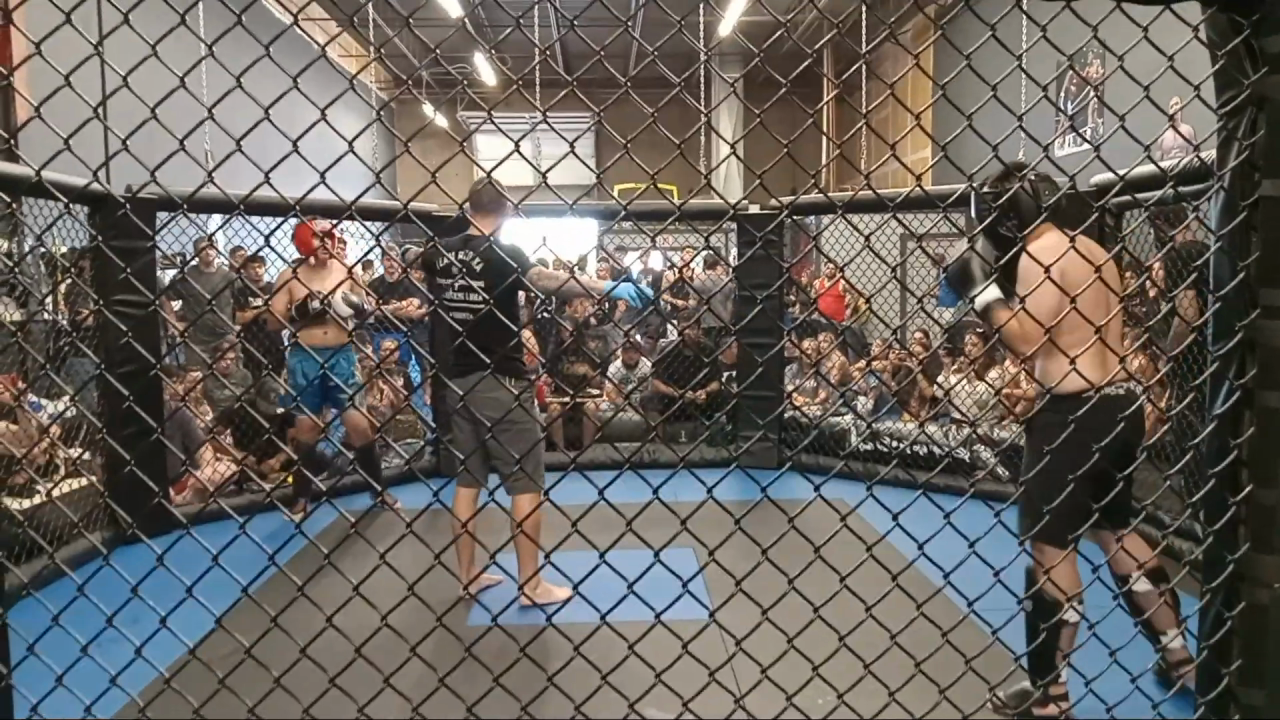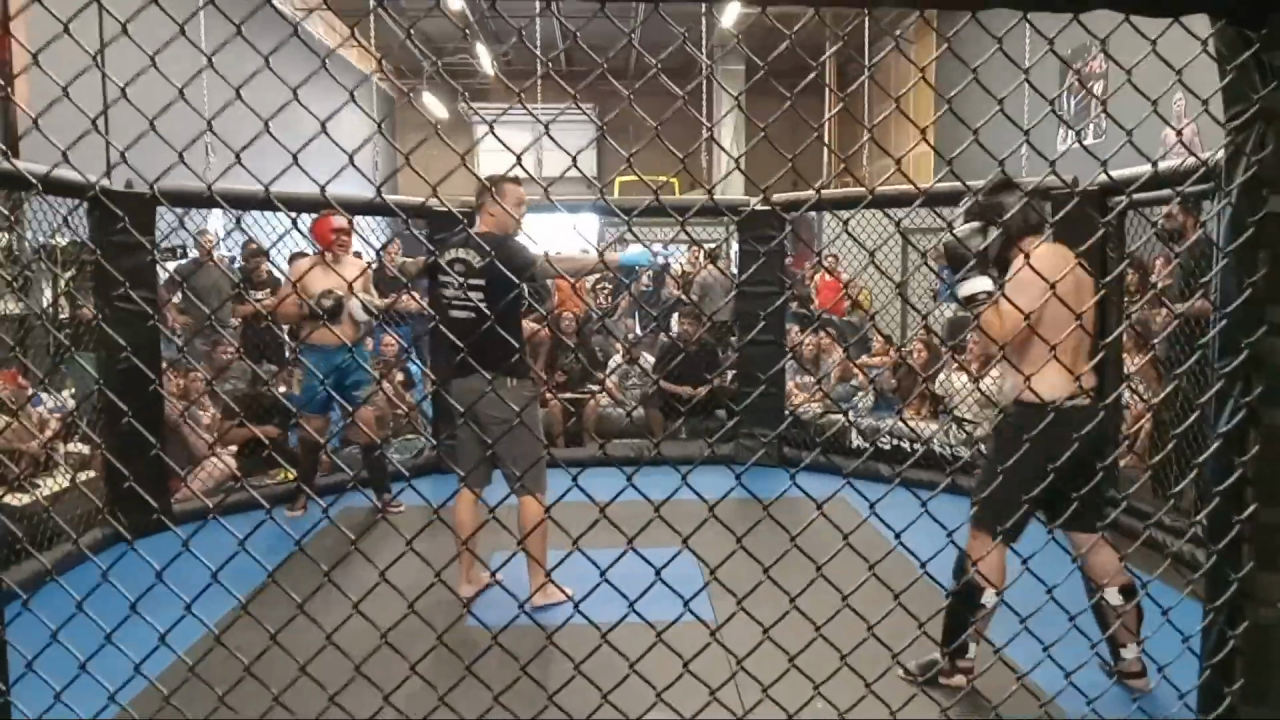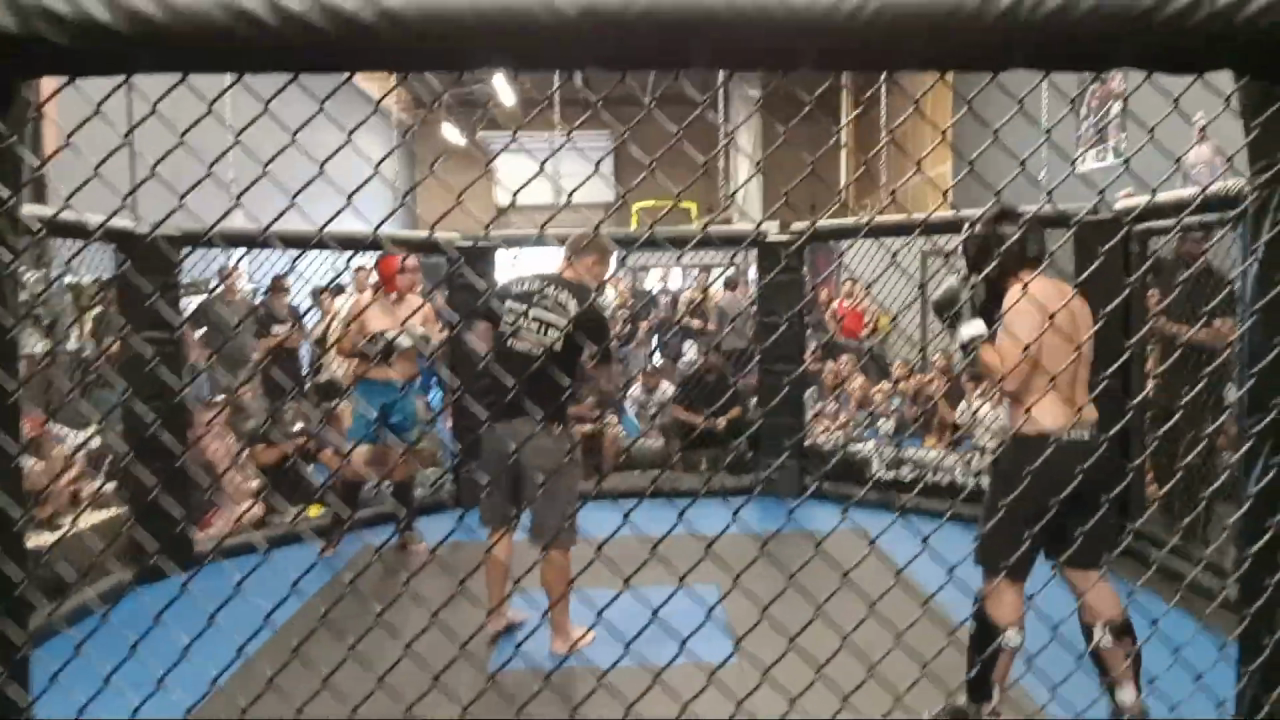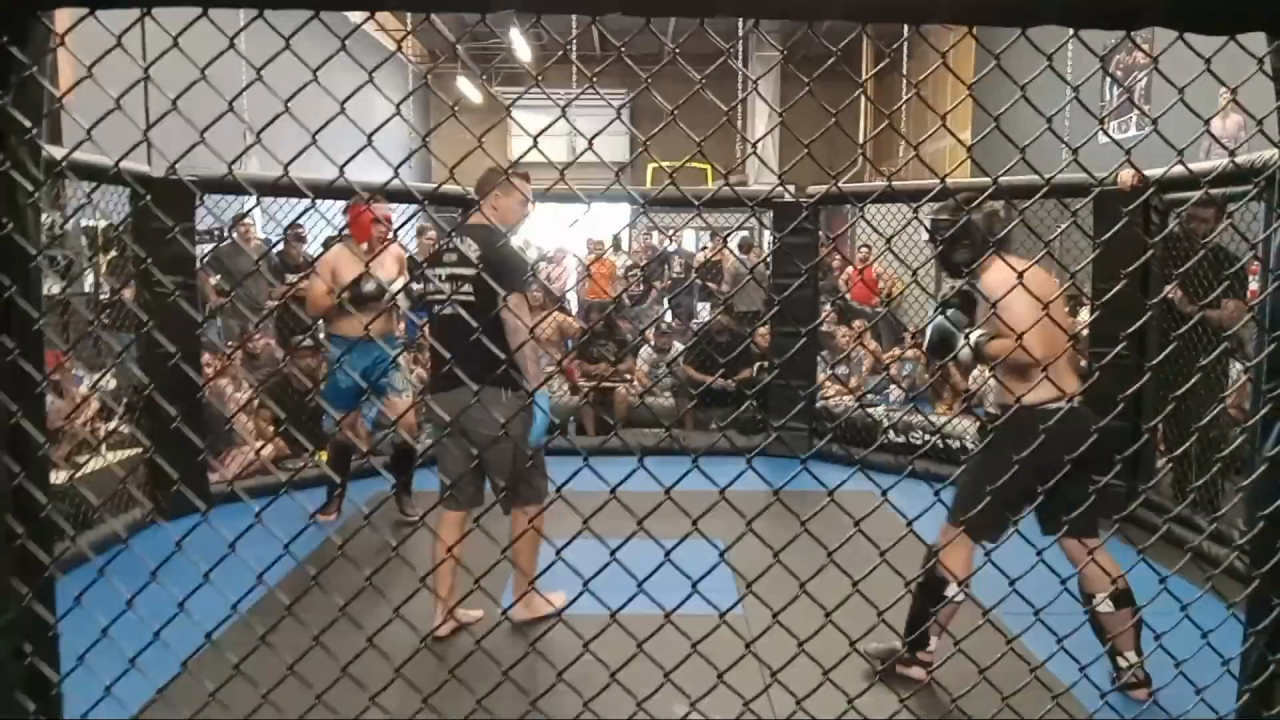
dt=0.7s
person 1, frame 1
left shoulder: (1040, 252)
right shoulder: (1093, 250)
left elbow: (1028, 341)
left wrist: (983, 291)
right wrist: (1002, 284)
left hip: (1074, 413)
right hip: (1120, 405)
left knee: (1050, 547)
right knee: (1115, 530)
right ankle: (1176, 653)
person 1, frame 2
left shoulder: (1033, 261)
right shoulder: (1068, 260)
left elbow: (1004, 338)
left wrist: (974, 280)
right wrist: (989, 276)
left hip: (1040, 419)
right hip: (1081, 414)
left knee: (985, 535)
right knee: (1090, 537)
left ankle: (956, 663)
right ankle: (1130, 661)
person 1, frame 3
left shoulder: (1024, 295)
right shoulder: (1071, 295)
left elbow: (1009, 379)
left wrist: (967, 326)
right wrist: (990, 321)
left hip: (1041, 452)
right hip: (1087, 448)
left knee: (1003, 579)
right knee: (1088, 574)
person 1, frame 4
left shoulder: (996, 275)
right shoulder: (1027, 271)
left elbow: (1031, 351)
left wrist: (968, 342)
right wrist: (972, 324)
left hip: (1029, 424)
right hip: (1073, 421)
left knee: (958, 535)
right knee: (1084, 544)
left ankle: (917, 654)
right ankle: (1132, 668)
person 2, frame 1
left shoulder: (442, 253)
right shoulder: (502, 255)
left elbow: (416, 260)
right elbow: (547, 280)
left wrist: (417, 254)
right wrist: (611, 288)
left hip: (459, 381)
right hip: (501, 382)
left knee: (467, 480)
right knee: (526, 482)
left ankle: (468, 574)
right ankle: (532, 583)
person 2, frame 2
left shoulder: (444, 251)
right shoulder: (502, 253)
left elbow: (411, 268)
right elbow: (554, 267)
right wrist: (618, 259)
left hip: (460, 382)
right hip: (504, 383)
left knee: (469, 481)
right knee: (530, 485)
left ankle: (467, 577)
right ankle: (540, 585)
person 2, frame 3
left shoulder: (512, 289)
right shoulder: (589, 310)
left elbow: (477, 342)
left hip: (496, 422)
right hip: (544, 429)
left knee: (499, 522)
right knee: (555, 537)
left ankle: (497, 612)
right ankle: (562, 633)
person 2, frame 4
left shoulder: (441, 250)
right shoulder: (502, 251)
right elbow: (518, 324)
right wrist: (539, 390)
left hip: (446, 391)
right hip: (494, 392)
left knee: (455, 500)
right knee: (527, 495)
left ankle: (443, 610)
right ankle: (526, 597)
person 3, frame 1
left shoulder: (1177, 256)
right shoulder: (1208, 252)
left elbow: (1188, 312)
left wrist: (1169, 356)
left hip: (1192, 360)
right hip: (1214, 356)
left knee: (1188, 435)
right knee: (1205, 431)
left ankle: (1198, 500)
right ankle: (1200, 496)
person 3, frame 2
left shoulder: (1202, 251)
right shoulder: (1182, 255)
left elbow: (1215, 302)
left wrist: (1172, 311)
right wrist: (1159, 317)
left hip: (1195, 359)
right hip: (1181, 357)
left knee: (1176, 431)
right knee: (1183, 431)
person 3, frame 3
left shoulder: (1217, 284)
right shoulder: (1165, 273)
left elbow: (1224, 338)
left wrist: (1175, 329)
left hip: (1201, 388)
right hip: (1166, 382)
left knee: (1192, 466)
right knee: (1160, 458)
left ankle: (1192, 539)
right ankle: (1176, 531)
person 3, frame 4
left shoulder: (1229, 265)
right shoulder: (1171, 244)
left elbow: (1233, 319)
left wrist: (1190, 308)
right wrist: (1134, 180)
left hip: (1206, 364)
right hip: (1167, 357)
left knee: (1205, 438)
right knee: (1173, 436)
left ankle: (1207, 509)
right ankle: (1182, 501)
person 4, frame 1
left shoulder: (348, 272)
right shoulder: (290, 276)
left elbow: (365, 309)
right elbow: (274, 320)
left wrist: (361, 310)
right wrist: (300, 311)
left hip: (343, 355)
right hip: (304, 358)
left knee: (358, 423)
right knee: (305, 429)
left ankle: (378, 488)
right ankle: (302, 494)
person 4, frame 2
left shoulder: (360, 268)
right shoulder: (302, 269)
left elbow: (372, 303)
right elbow: (282, 313)
left wrist: (373, 308)
right wrist: (310, 308)
left hip: (354, 353)
right hip: (316, 356)
left knee: (366, 421)
right knee: (312, 425)
left ankle: (383, 492)
right ankle: (303, 491)
person 4, frame 3
left shoulder: (421, 307)
right shoulder: (363, 306)
left elbow: (434, 347)
right elbow: (342, 346)
left wrist: (424, 342)
right wrist: (366, 348)
left hip: (405, 392)
right hip: (368, 390)
left knee: (404, 462)
right knee: (357, 460)
left ankle: (406, 529)
person 4, frame 4
left shoulder: (396, 254)
right shoulder: (333, 258)
left elbow: (403, 289)
right elbow: (313, 307)
left wrist: (407, 292)
right wrist: (349, 295)
left hip: (386, 348)
right hip: (346, 351)
left knee: (406, 423)
right knee: (344, 427)
left ankle: (403, 490)
right ankle: (335, 495)
